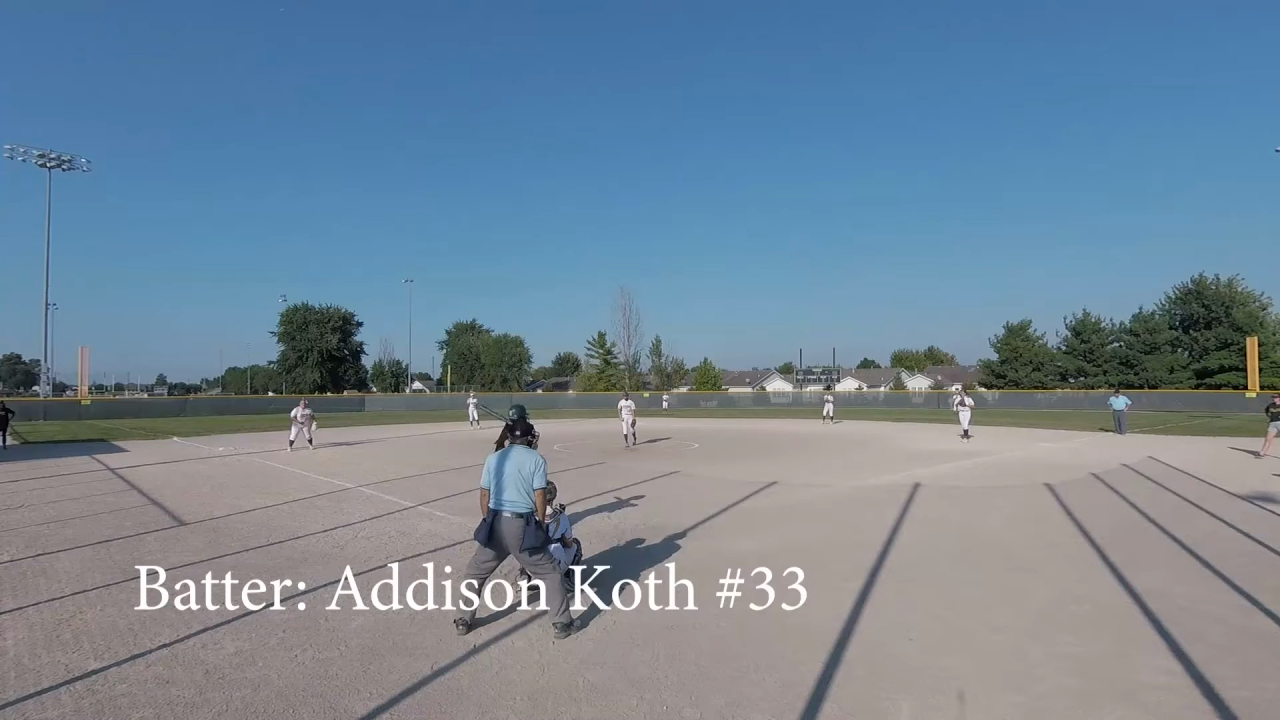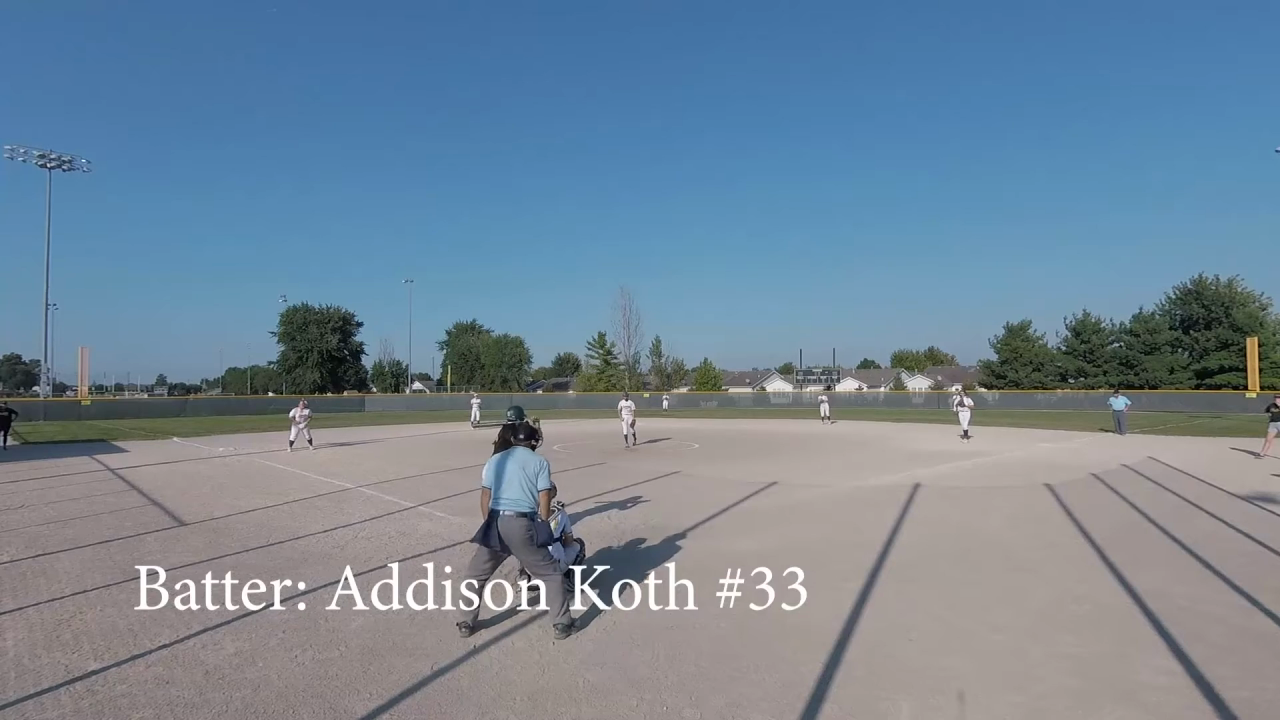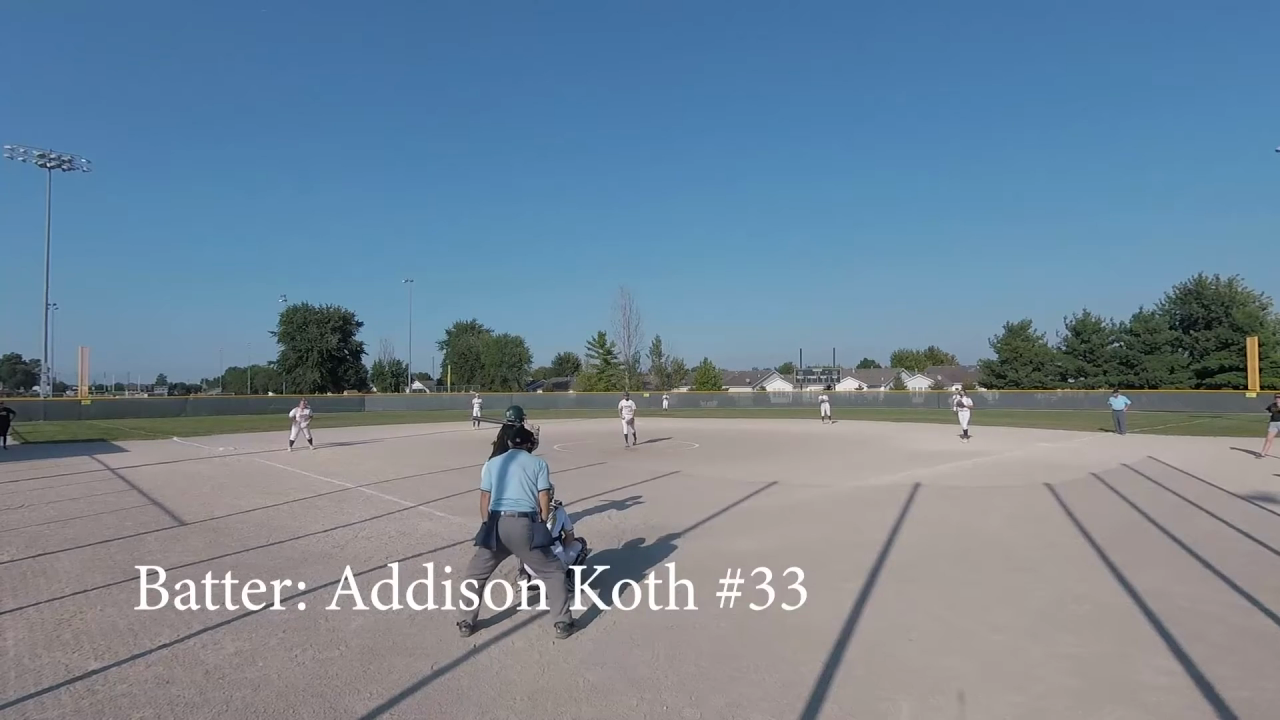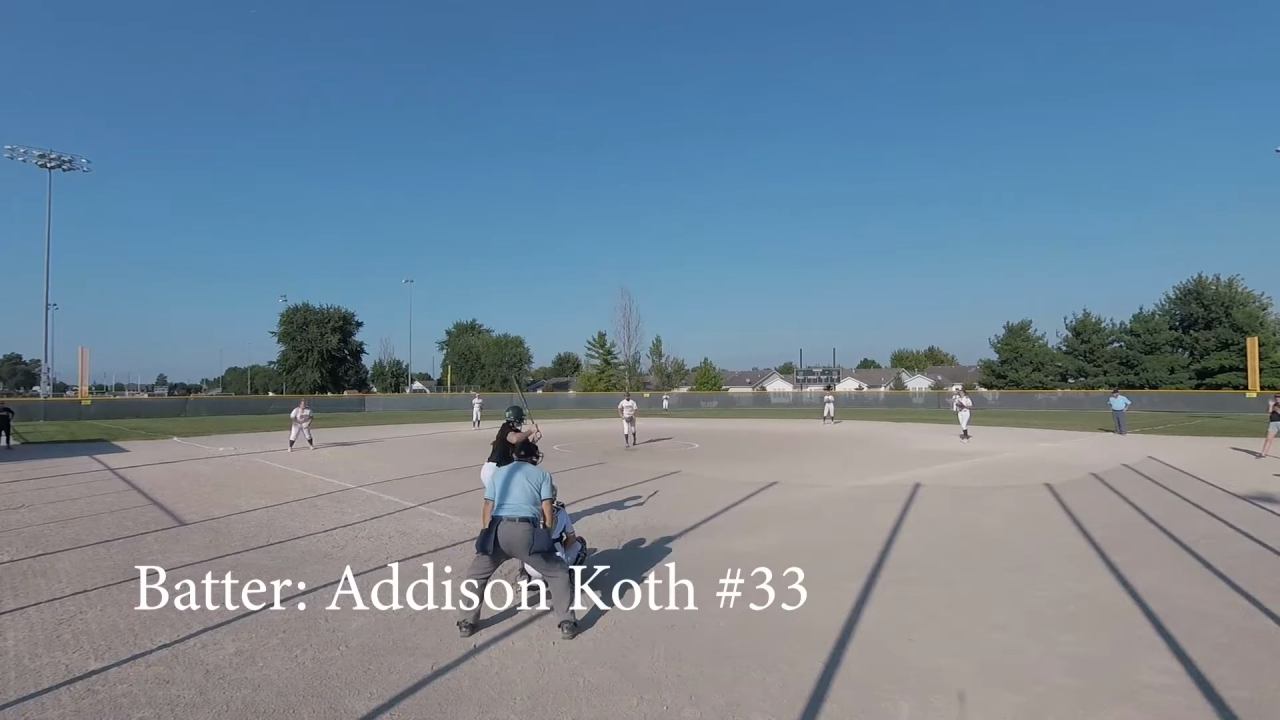
dt=0.5s
person 1, frame 1
left shoulder: (493, 459)
right shoulder: (536, 459)
left elbow: (484, 495)
right elbow: (540, 496)
right wrist: (542, 522)
left hip: (496, 523)
right hip: (522, 525)
left knee: (475, 572)
right knee: (549, 572)
left ankle: (464, 620)
right ankle: (561, 623)
person 1, frame 2
left shoulder: (495, 459)
right shoulder: (540, 461)
left elbow: (485, 494)
right elbow: (544, 497)
left hip: (497, 523)
right hip: (524, 525)
left knee: (476, 574)
right knee: (551, 574)
left ankle: (466, 622)
right ankle: (561, 624)
person 1, frame 3
left shoulder: (493, 462)
right shoulder: (538, 463)
left elbow: (485, 497)
right elbow: (544, 497)
left wrist: (487, 525)
right wrist: (543, 525)
left hip: (497, 524)
right hip: (525, 525)
left knee: (476, 574)
right knee: (552, 572)
left ankle: (466, 622)
right ankle: (562, 623)
person 1, frame 4
left shoulder: (499, 473)
right shoulder: (542, 474)
left elbow: (488, 506)
right elbow: (547, 508)
left wrist: (486, 535)
left hip: (498, 530)
right hip: (526, 531)
left knee: (477, 575)
right knee: (558, 573)
left ankle: (467, 623)
right ankle: (567, 623)
